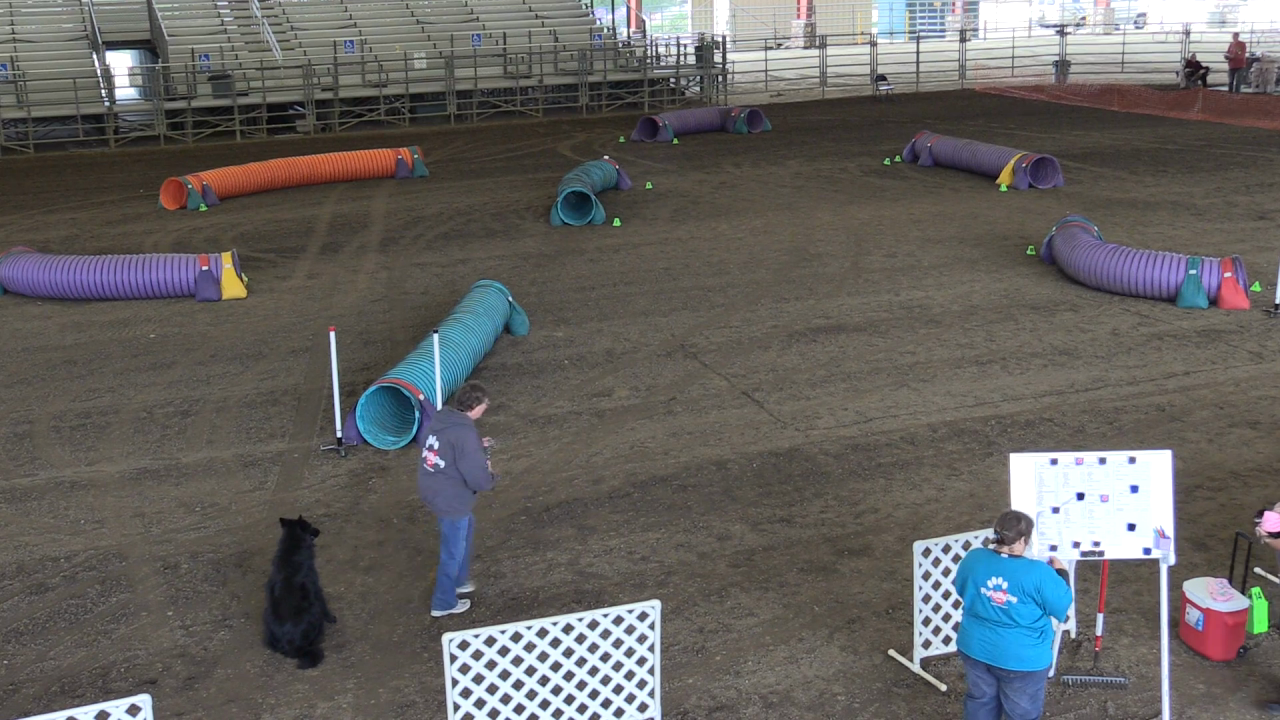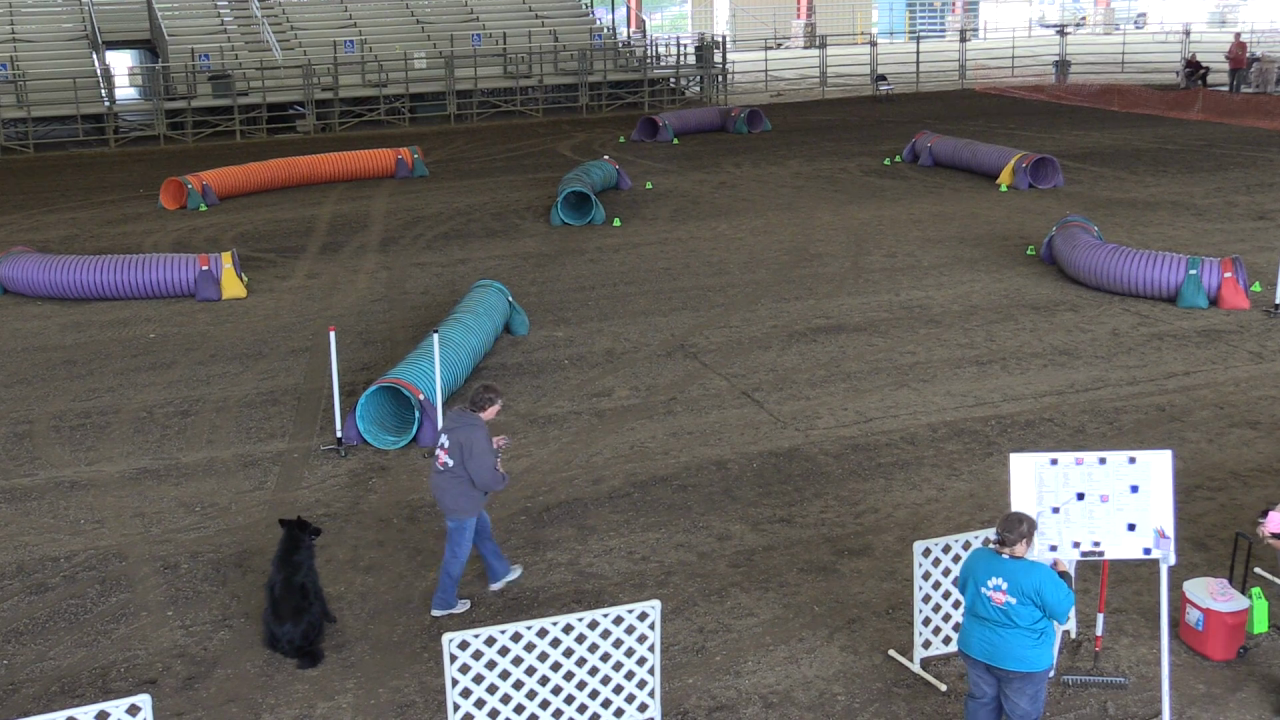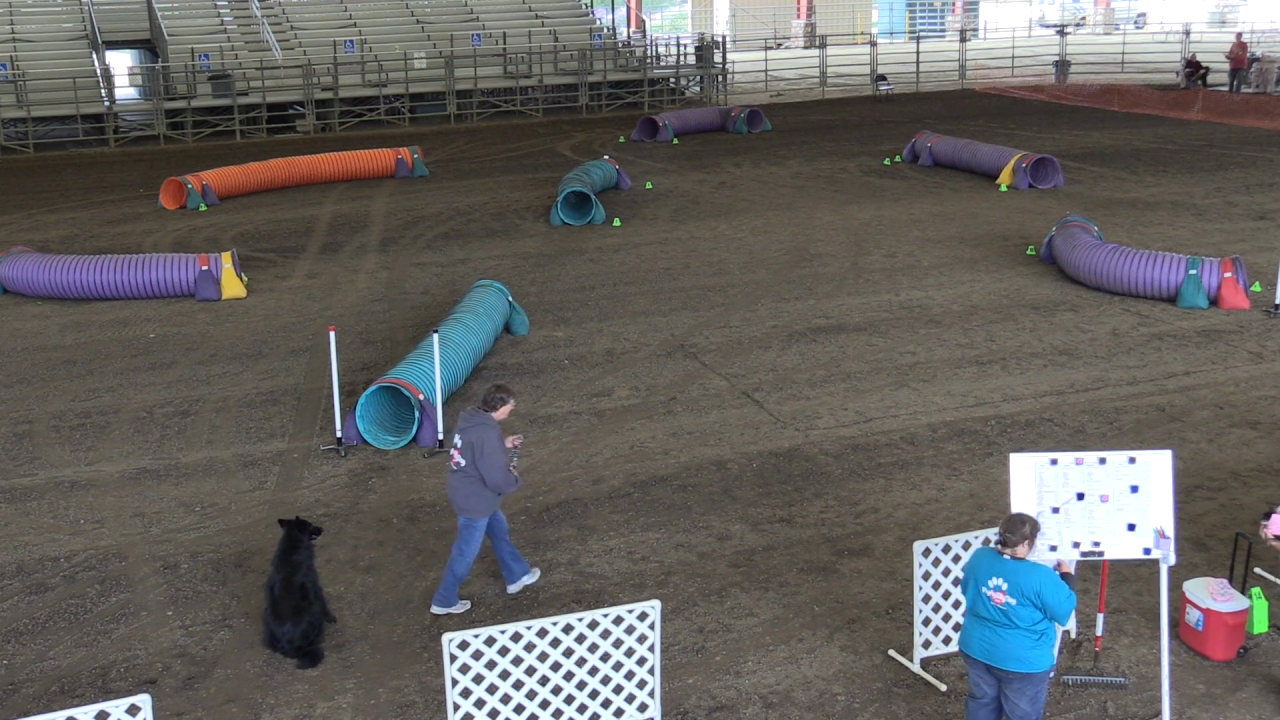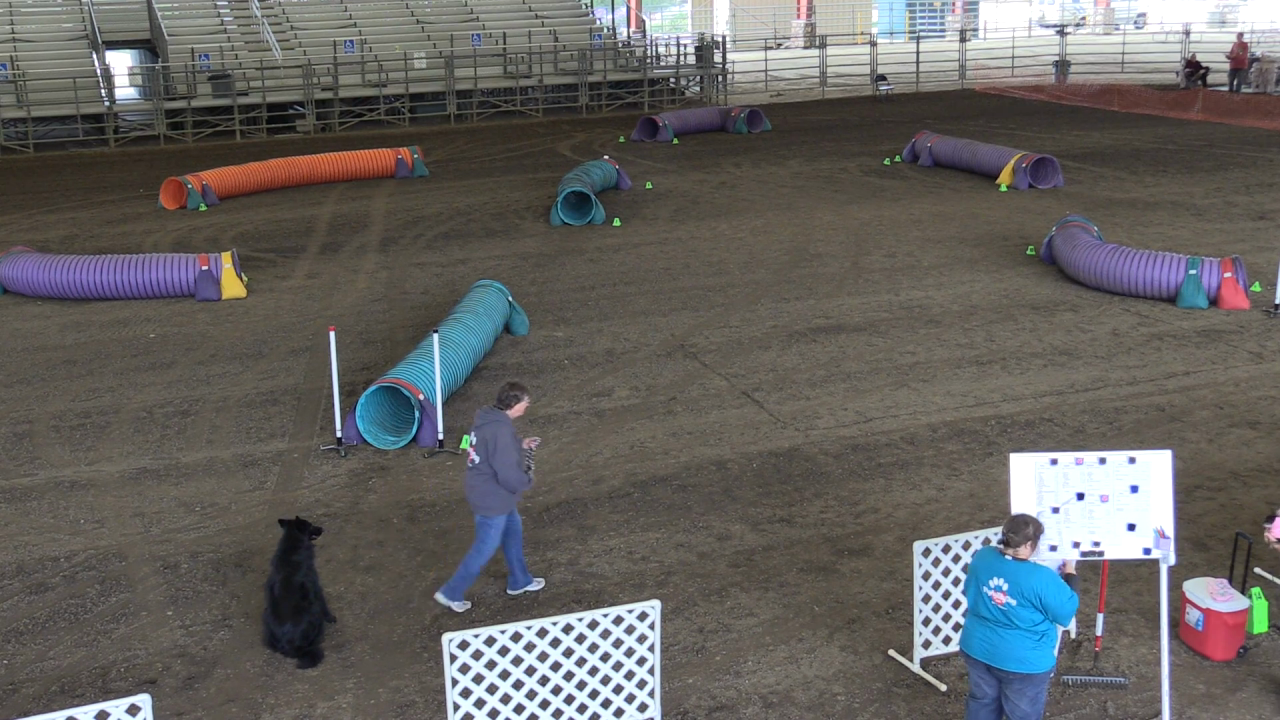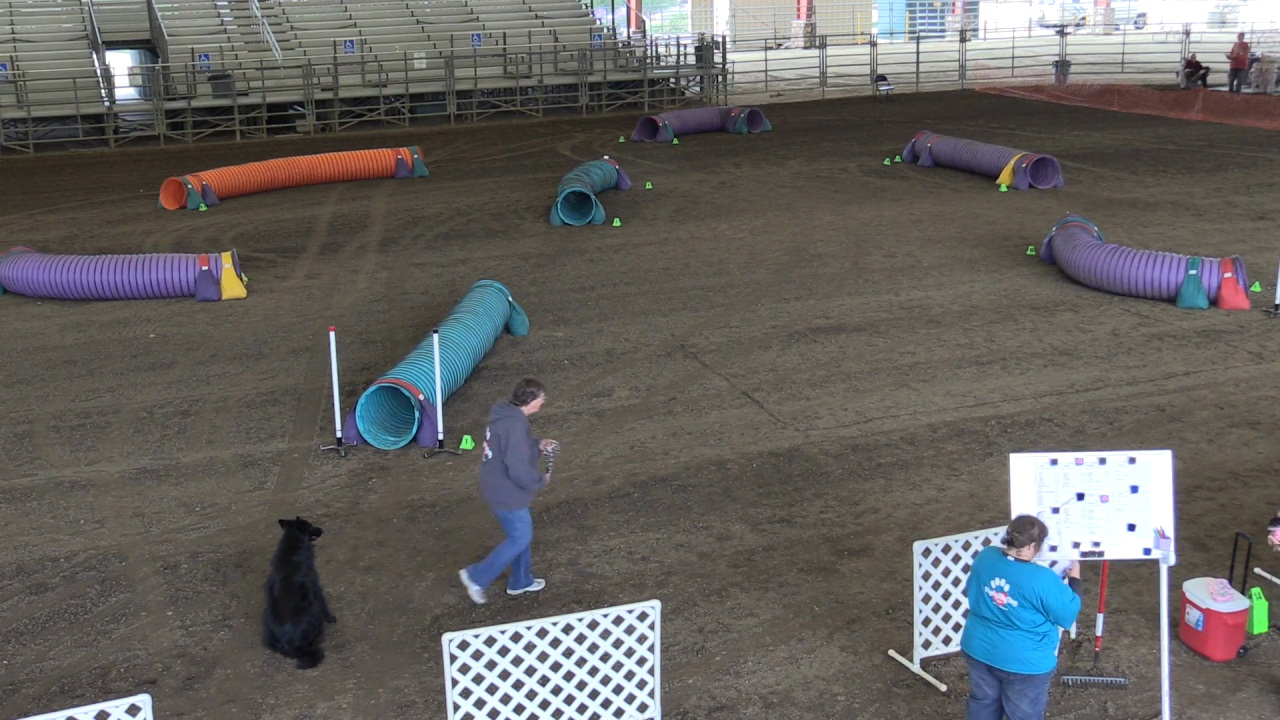
dt=0.1s
person 1, frame 1
left shoulder: (440, 420)
right shoulder: (465, 433)
right elbow: (477, 477)
left wrist: (476, 448)
right wrist: (489, 477)
left hip: (432, 492)
right hip: (451, 499)
left knee: (464, 529)
right knee: (454, 550)
left ankle: (456, 580)
right ankle: (444, 603)
person 1, frame 2
left shoulder: (454, 418)
right shoulder: (475, 433)
right elbow: (485, 478)
left wrist: (490, 446)
right wrist: (501, 478)
left hip: (444, 490)
right hip: (461, 499)
left knee: (483, 529)
right knee: (458, 550)
left ankle: (499, 573)
right ankle: (443, 603)
person 1, frame 3
left shoulder: (470, 420)
right shoulder: (487, 433)
right elbow: (496, 478)
left wrist: (503, 446)
right wrist: (513, 480)
left hip: (464, 491)
right hip: (476, 500)
left knee: (499, 530)
right knee: (466, 550)
left ankle: (516, 574)
right ankle: (444, 601)
person 1, frame 4
left shoulder: (487, 419)
right shoulder: (502, 431)
right elbow: (510, 475)
left wrist: (521, 446)
right wrist: (527, 480)
left hip: (484, 491)
right hip: (493, 498)
left knee: (513, 532)
right knee: (485, 547)
left ankle: (519, 581)
right ankle: (451, 593)
person 1, frame 5
left shoulder: (504, 416)
right shoulder: (514, 426)
right elbow: (520, 471)
left wrist: (537, 446)
right wrist: (540, 481)
left hip: (496, 487)
right hip: (507, 494)
left knee: (517, 535)
right knee: (520, 538)
left ankle: (521, 581)
right ankle: (476, 576)
person 2, frame 1
left shoulder: (973, 559)
right shoulder: (1039, 573)
left elbow: (962, 592)
right elbow: (1061, 608)
right wrist: (1061, 571)
left hip: (975, 648)
right hip: (1022, 659)
left knee: (980, 700)
person 2, frame 2
left shoulder: (976, 559)
right shoulder: (1039, 575)
right elbow: (1062, 611)
right wrist: (1064, 575)
left hip: (977, 648)
right hip: (1022, 660)
left knee: (981, 700)
person 2, frame 3
left shoulder: (979, 558)
right shoulder: (1040, 577)
right elbow: (1063, 613)
right wrist: (1067, 575)
left hip: (977, 649)
right hip: (1023, 661)
left knee: (981, 700)
person 2, frame 4
left shoulder: (982, 557)
right shoulder: (1041, 578)
right elbow: (1065, 614)
right wrist: (1070, 576)
left hip: (978, 649)
right hip: (1023, 661)
left knee: (982, 701)
person 2, frame 5
left shoulder: (985, 558)
right shoulder: (1043, 580)
right elbow: (1066, 617)
right wrist: (1073, 580)
left hip: (978, 649)
right hip: (1023, 663)
left knee: (983, 702)
